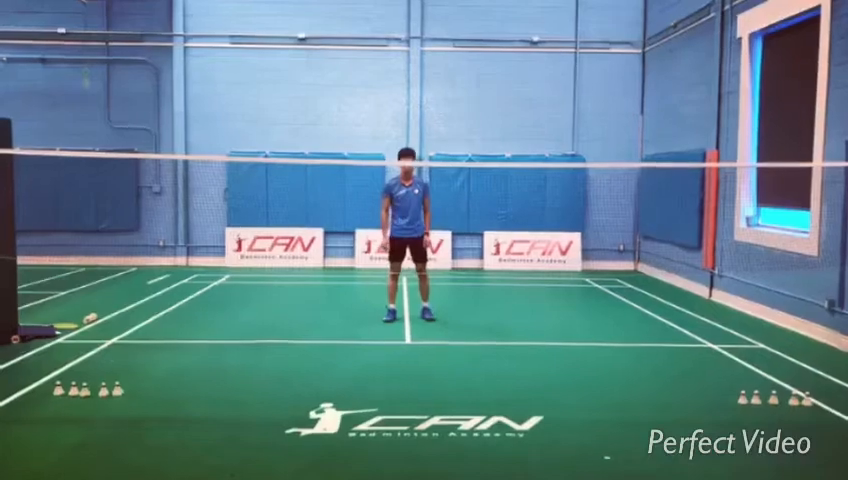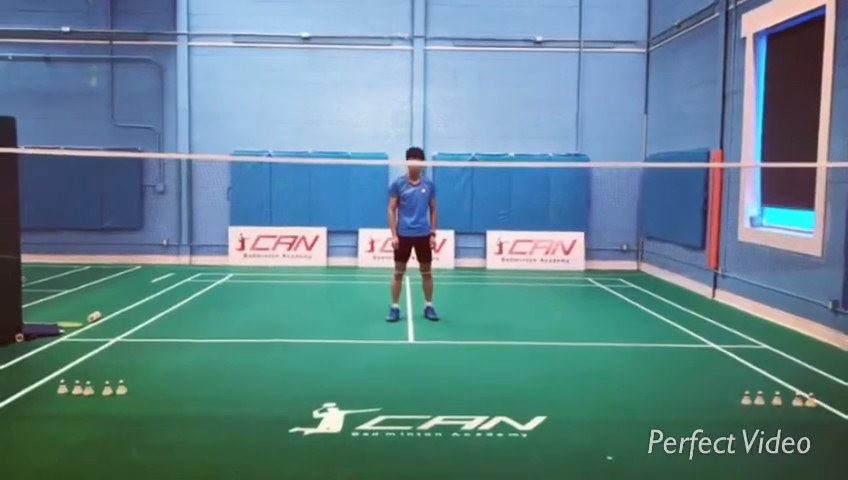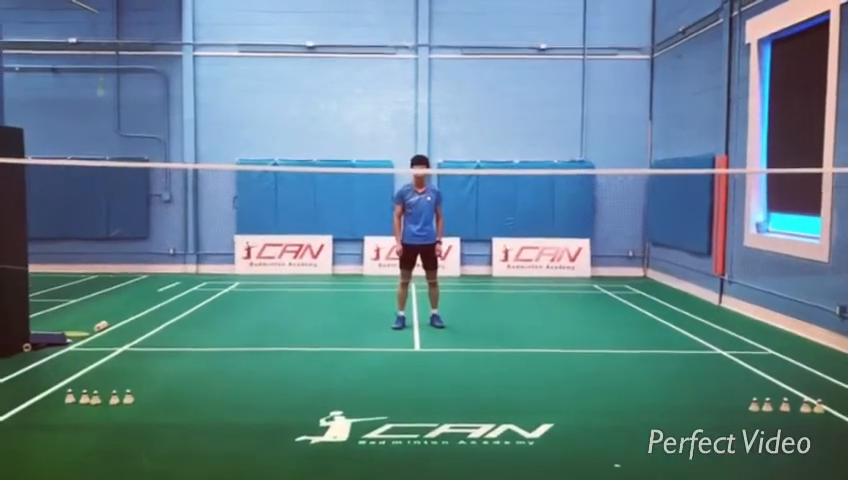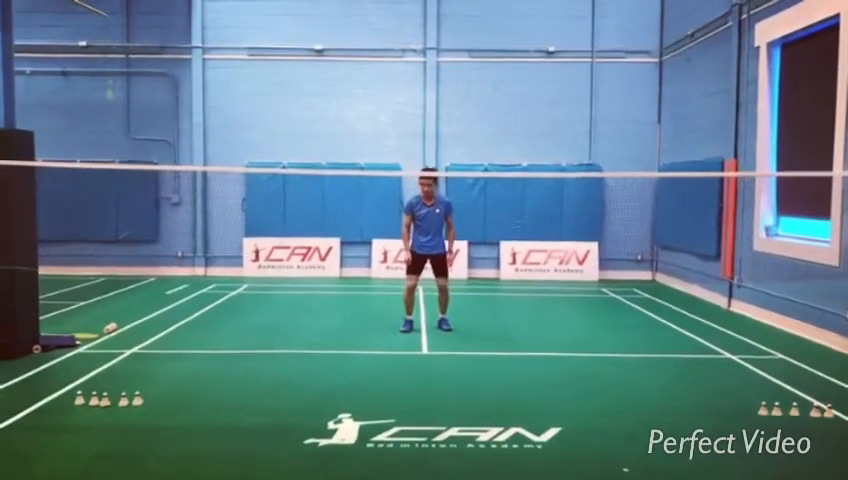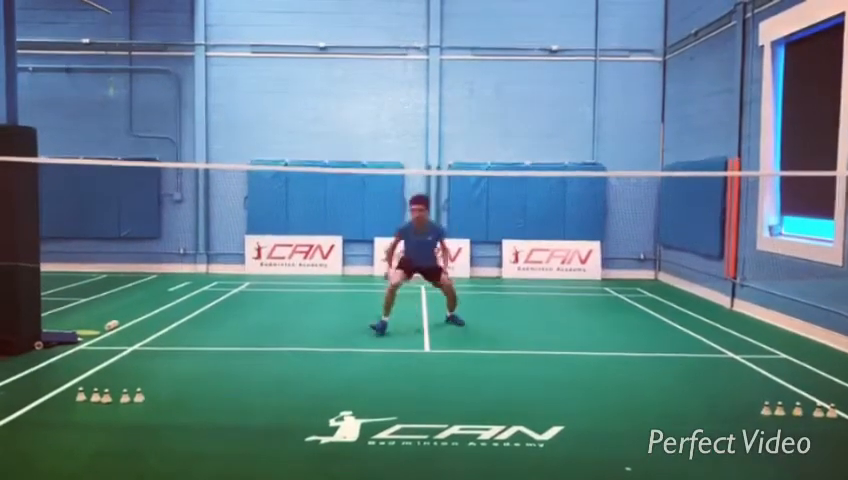
dt=0.7s
person 1, frame 1
left shoulder: (422, 185)
right shoulder: (391, 185)
left elbow: (426, 210)
right elbow: (384, 211)
left wrist: (426, 233)
right wrist: (384, 236)
left hip: (417, 235)
right hip: (397, 235)
left knee: (422, 272)
right knee: (394, 273)
left ankle: (426, 307)
right ankle: (391, 309)
person 1, frame 2
left shoulder: (429, 185)
right shoulder: (398, 184)
left elbow: (433, 210)
right elbow: (391, 210)
left wrist: (433, 233)
right wrist: (393, 234)
left hip: (423, 234)
right hip: (403, 234)
left knee: (426, 272)
right knee: (398, 272)
left ankle: (429, 307)
right ankle: (394, 308)
person 1, frame 3
left shoulder: (435, 192)
right shoulder: (403, 192)
left elbow: (439, 218)
right elbow: (397, 218)
left wrist: (439, 241)
right wrist: (398, 241)
left hip: (429, 242)
right hip: (408, 243)
left knee: (432, 280)
right knee: (404, 280)
left ankle: (435, 314)
right ankle: (401, 315)
person 1, frame 4
left shoulder: (445, 203)
right shoulder: (412, 203)
left elbow: (450, 228)
right elbow: (406, 228)
left wrist: (450, 251)
right wrist: (407, 250)
left hip: (439, 251)
right hip: (417, 250)
left knee: (443, 286)
right knee: (410, 285)
left ankle: (442, 318)
right ankle: (408, 319)
person 1, frame 5
left shoulder: (436, 229)
right shoulder: (405, 229)
left elbow: (443, 248)
right elbow: (392, 246)
left wrist: (444, 271)
right wrist: (389, 267)
left hip: (428, 264)
right hip: (408, 262)
left knee: (450, 289)
right knee: (392, 284)
left ankle: (451, 315)
right ankle: (383, 321)
